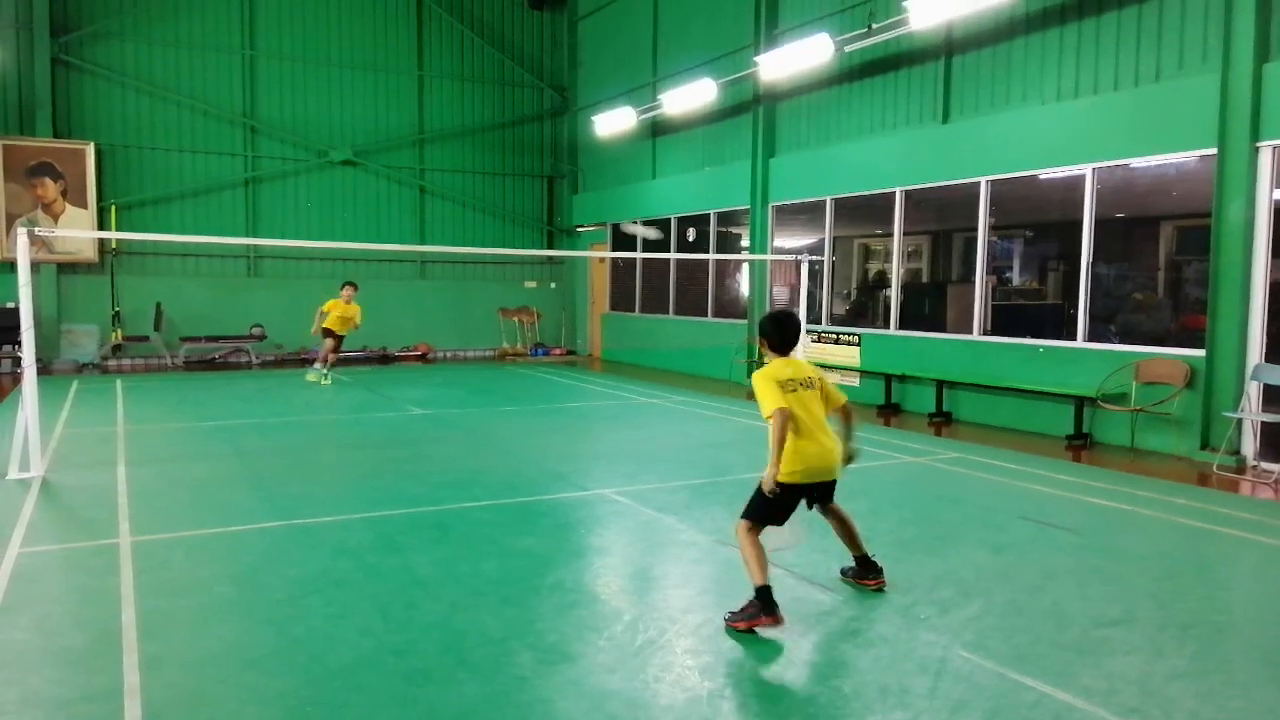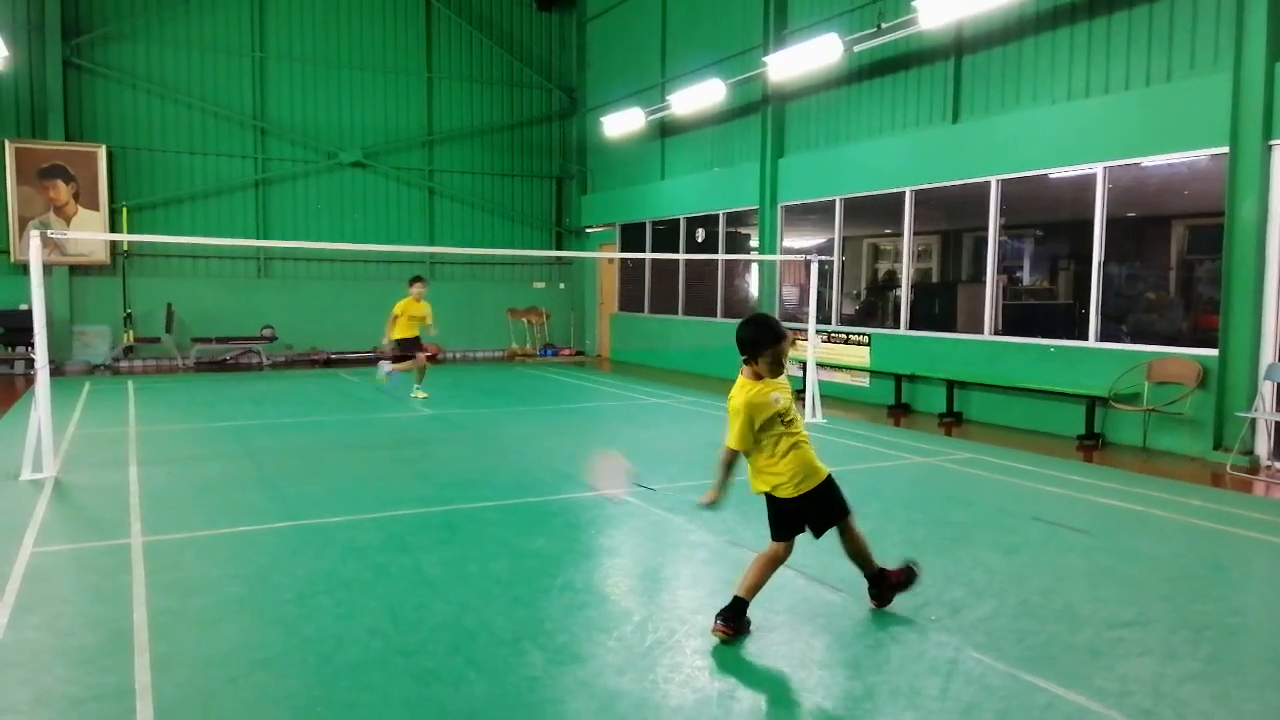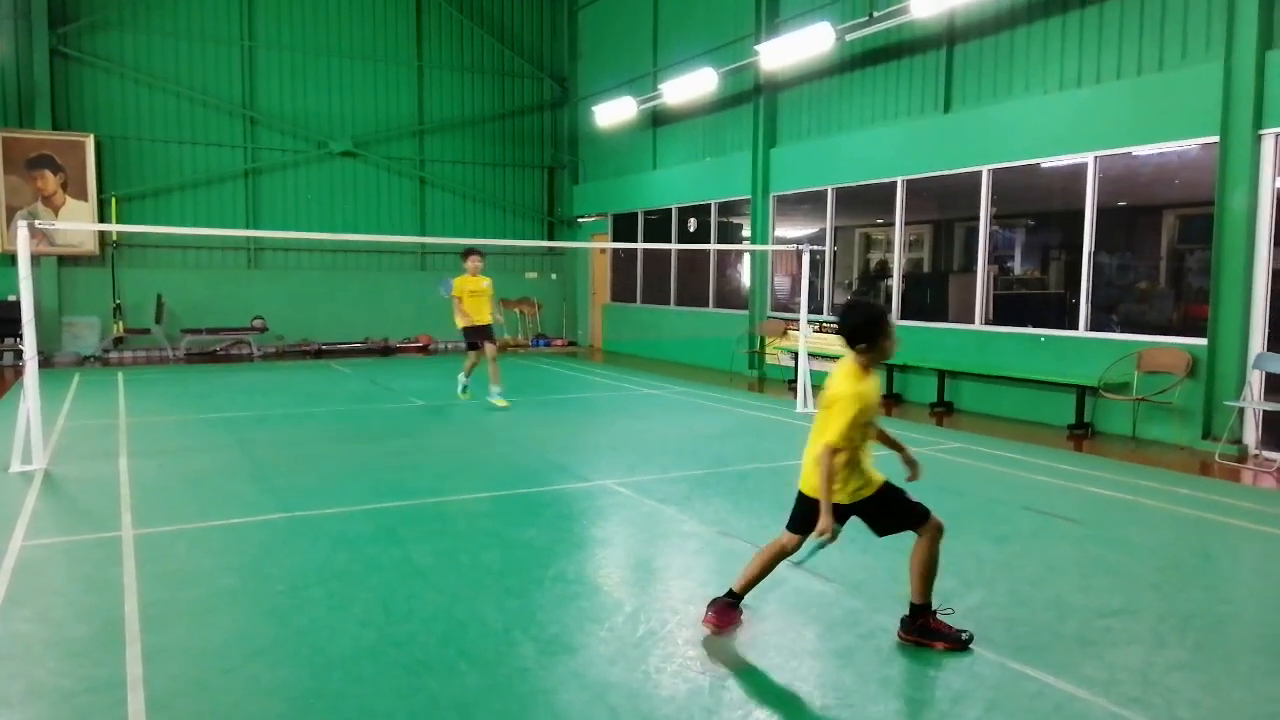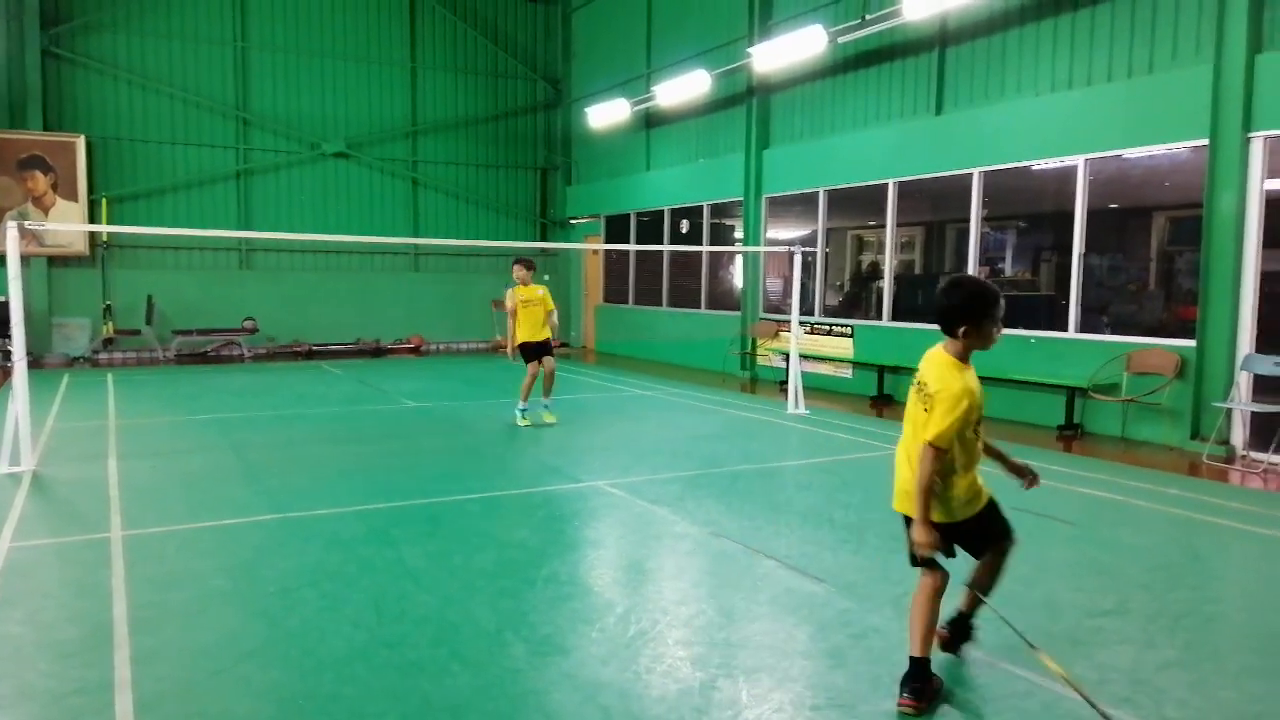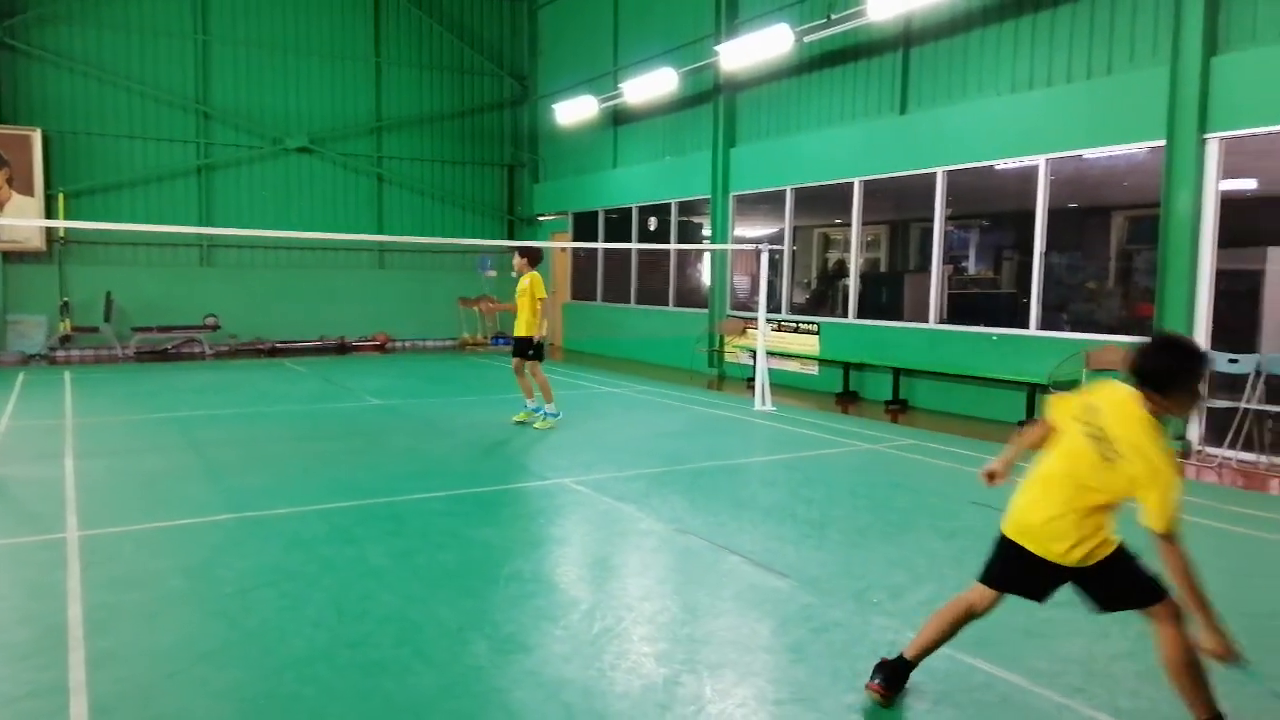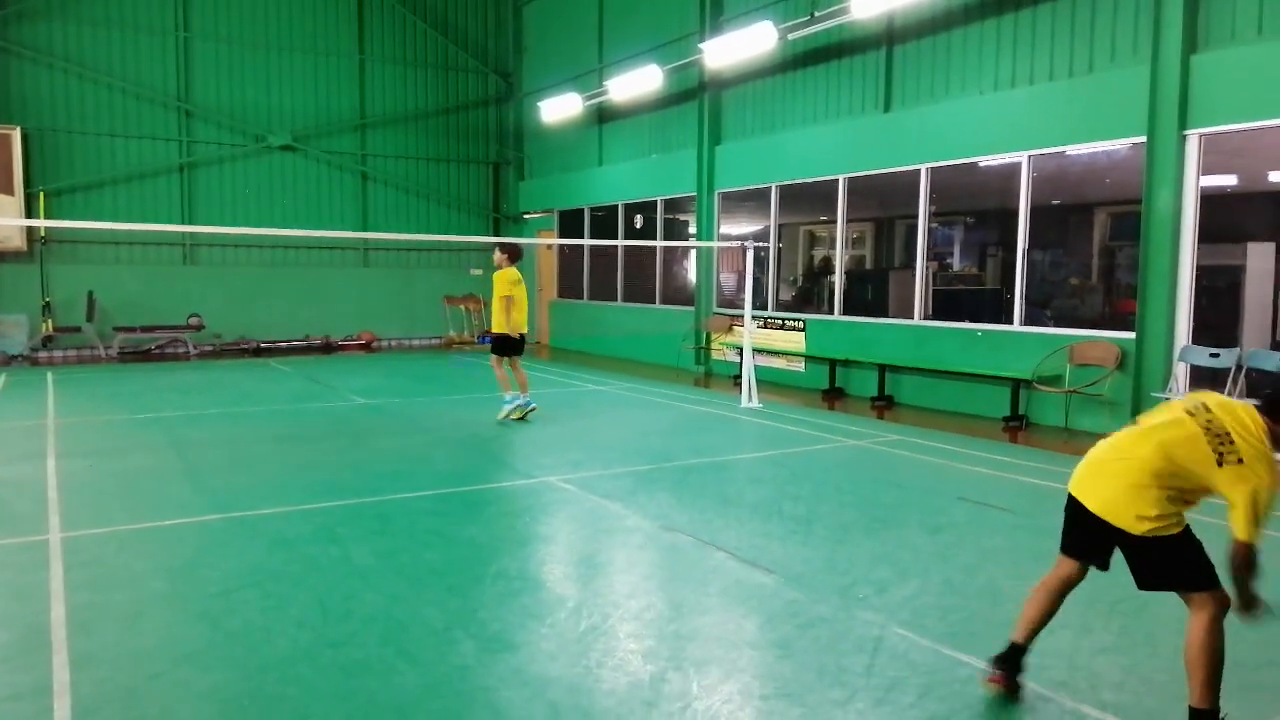
dt=0.5s
person 1, frame 1
left shoulder: (764, 376)
right shoulder: (811, 371)
left elbow: (780, 417)
right elbow: (845, 407)
left wrist: (772, 468)
right wrist: (847, 444)
left hip: (793, 465)
right hip: (827, 459)
left knee: (747, 529)
right knee: (827, 506)
left ankle: (764, 604)
right ankle: (867, 569)
person 1, frame 2
left shoulder: (772, 376)
right shoulder: (744, 401)
right elbow: (733, 451)
right wrist: (718, 489)
left hip: (796, 476)
right hip: (794, 480)
left knee: (784, 545)
right knee: (841, 524)
left ankle: (747, 612)
right ankle: (871, 584)
person 1, frame 3
left shoulder: (856, 371)
right shoulder: (853, 391)
right elbow: (829, 453)
left wrist: (900, 449)
right wrist: (827, 513)
left hip: (831, 479)
right hip: (849, 483)
left knee: (790, 542)
right knee: (930, 528)
left ankle: (726, 604)
right ankle: (919, 620)
person 1, frame 4
left shoulder: (936, 356)
right shoulder: (960, 387)
right elbow: (929, 453)
left wrist: (1007, 462)
right wrist: (923, 521)
left hip: (911, 491)
right hip: (946, 497)
left knee: (932, 577)
right knee: (998, 545)
left ankle: (916, 679)
right ankle: (958, 624)
person 1, frame 5
left shoulder: (1109, 394)
right shoulder: (1154, 457)
left elbow: (1046, 425)
right elbow: (1169, 546)
left wrist: (1006, 460)
right wrist: (1209, 627)
left hip: (1027, 521)
right hip: (1074, 539)
left knee: (976, 601)
right knee: (1167, 616)
left ankle: (890, 673)
person 1, frame 6
left shoulder: (1211, 403)
left elbow: (1145, 433)
right elbow: (1243, 550)
right wrist: (1247, 598)
left hip: (1091, 477)
right hip: (1144, 507)
left knee: (1066, 571)
right knee: (1209, 605)
left ankle: (1010, 661)
